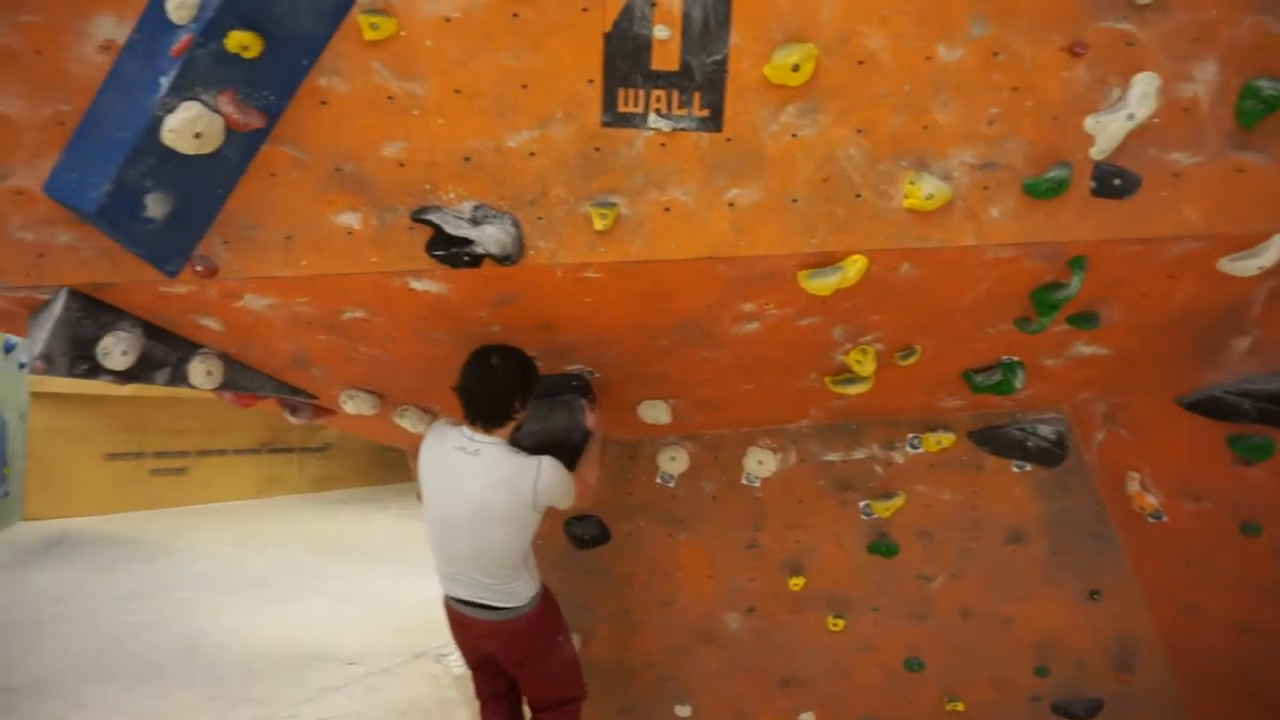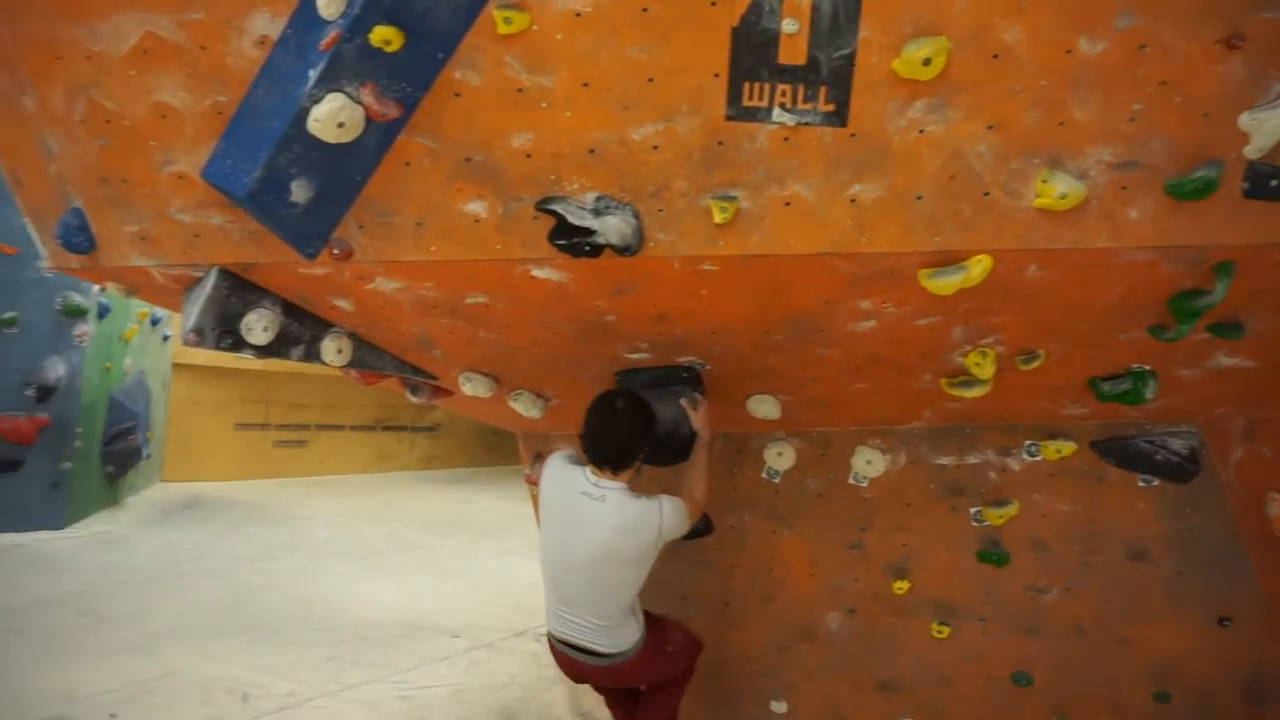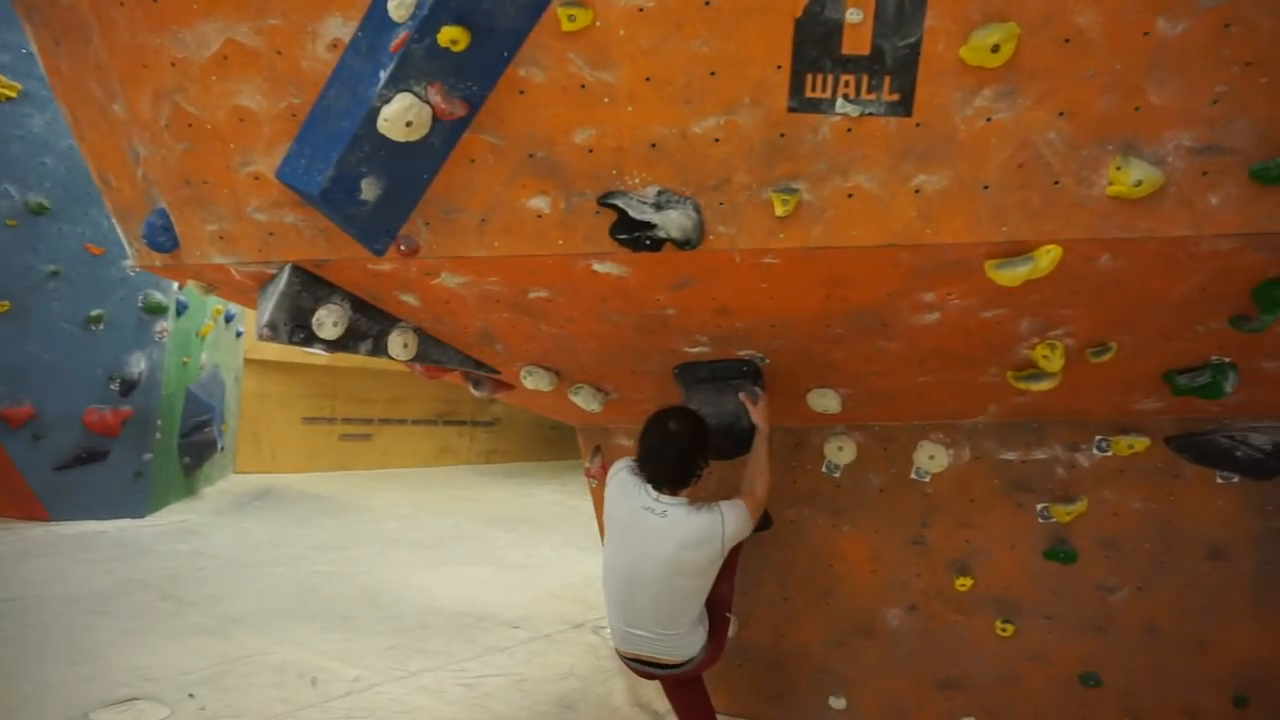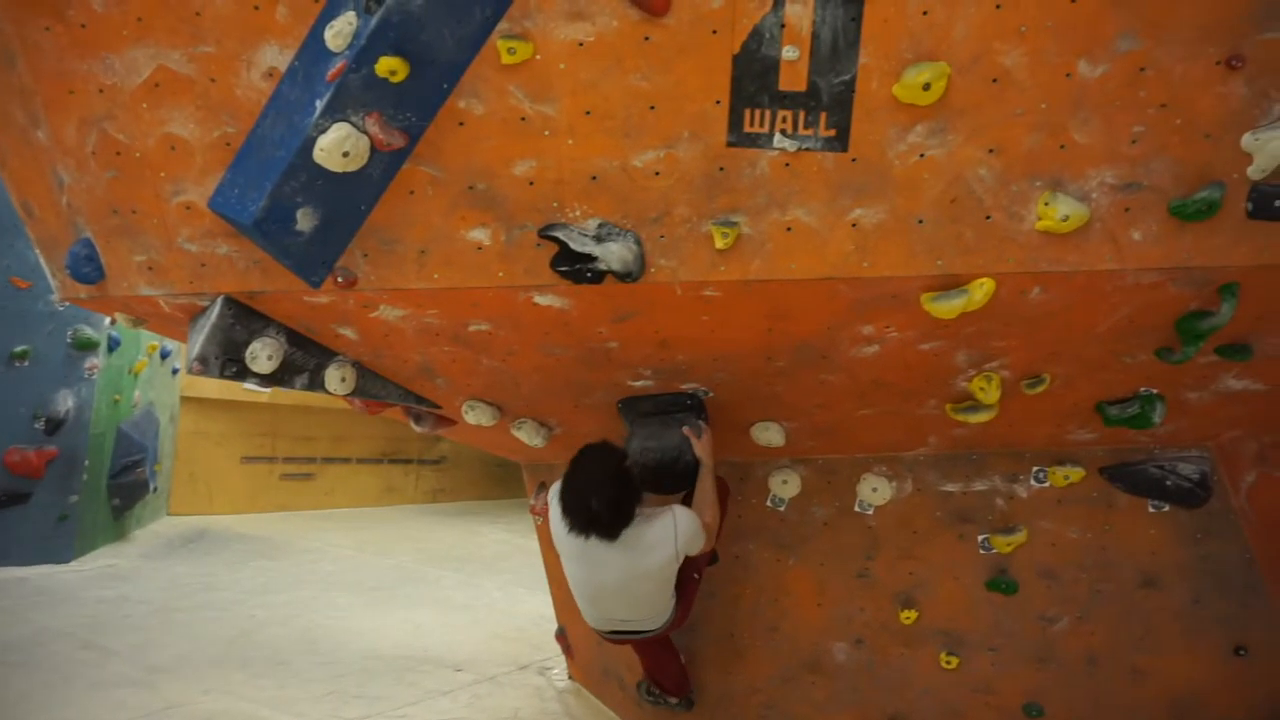
dt=0.7s
person 1, frame 1
left shoulder: (434, 439)
right shoulder: (537, 473)
right elbow: (583, 494)
right wrist: (595, 434)
left hip: (460, 612)
right hip: (518, 618)
person 1, frame 2
left shoulder: (556, 471)
right shoulder: (653, 516)
left elbow: (594, 448)
right elbow: (693, 502)
right wrist: (702, 436)
left hip: (561, 648)
right hip: (618, 658)
right knee: (683, 647)
person 1, frame 3
left shoulder: (618, 481)
right shoulder: (714, 525)
left elbow: (651, 460)
right elbow: (754, 496)
right wrist: (762, 430)
left hip: (628, 654)
right hip: (687, 659)
person 1, frame 4
left shoulder: (559, 503)
right shoulder: (672, 528)
right elbow: (706, 534)
right wrist: (706, 461)
left hip: (604, 627)
right hip: (662, 621)
right knee: (717, 487)
left ankle: (670, 690)
